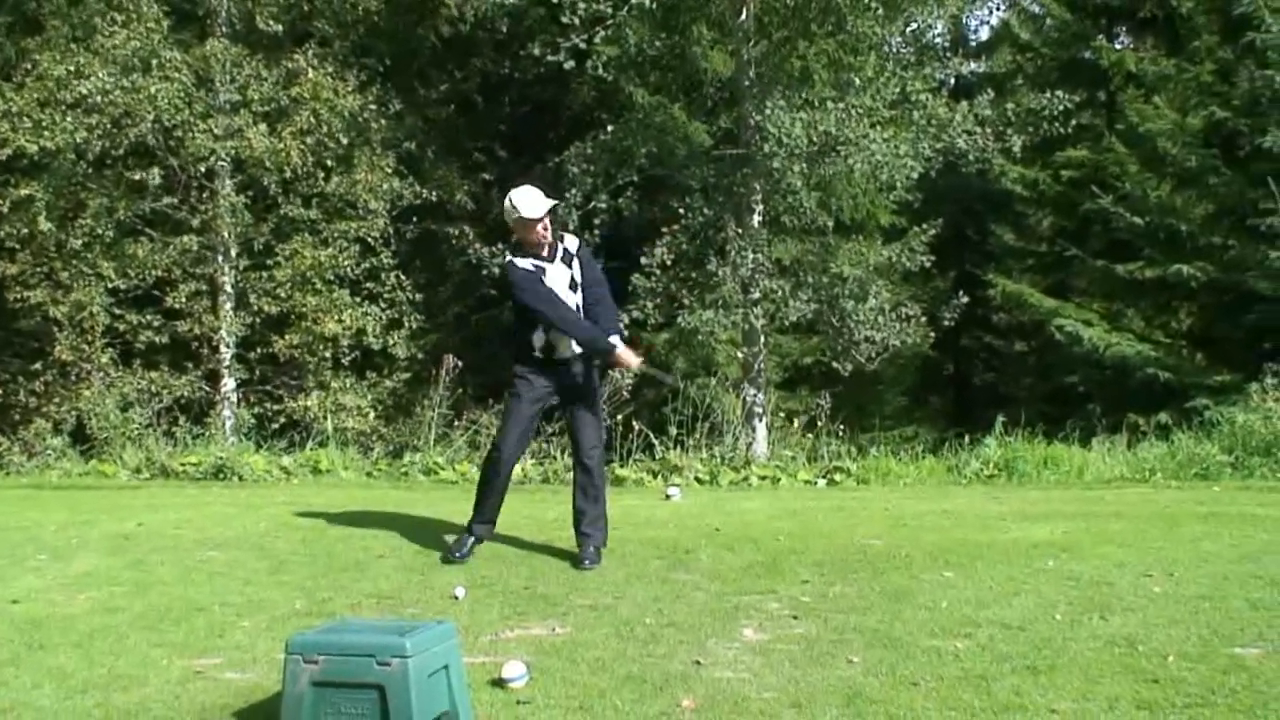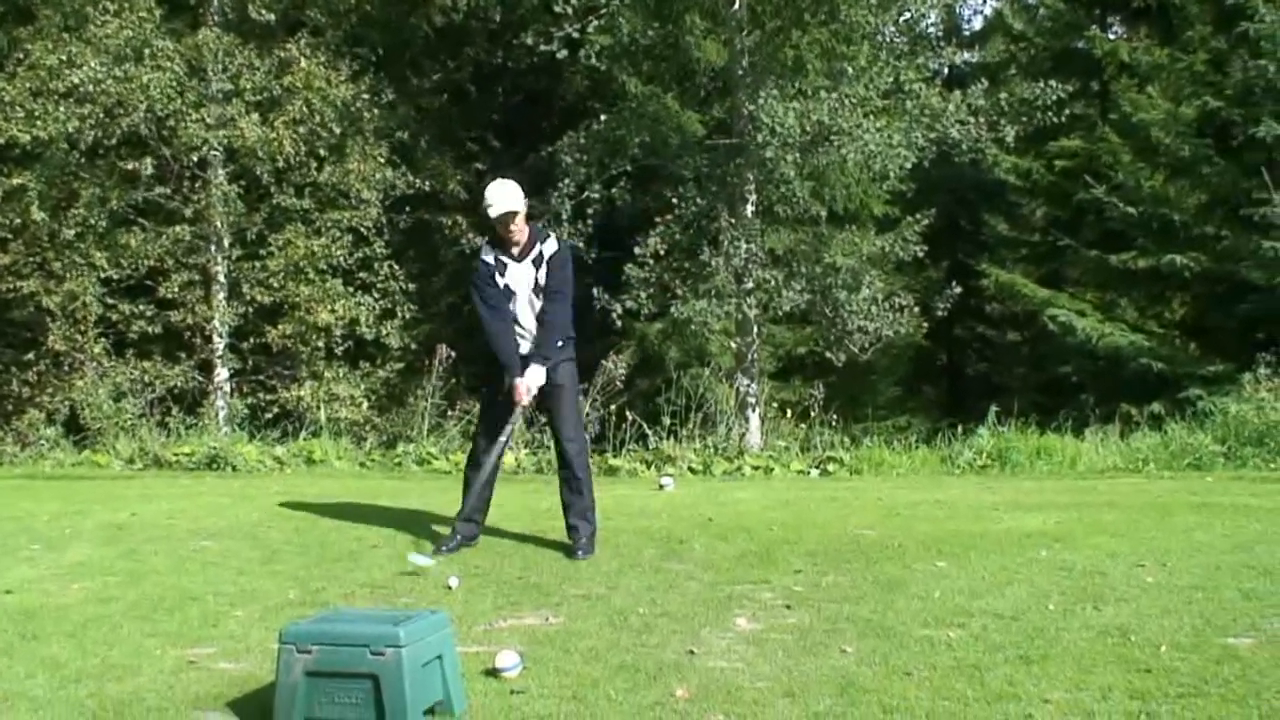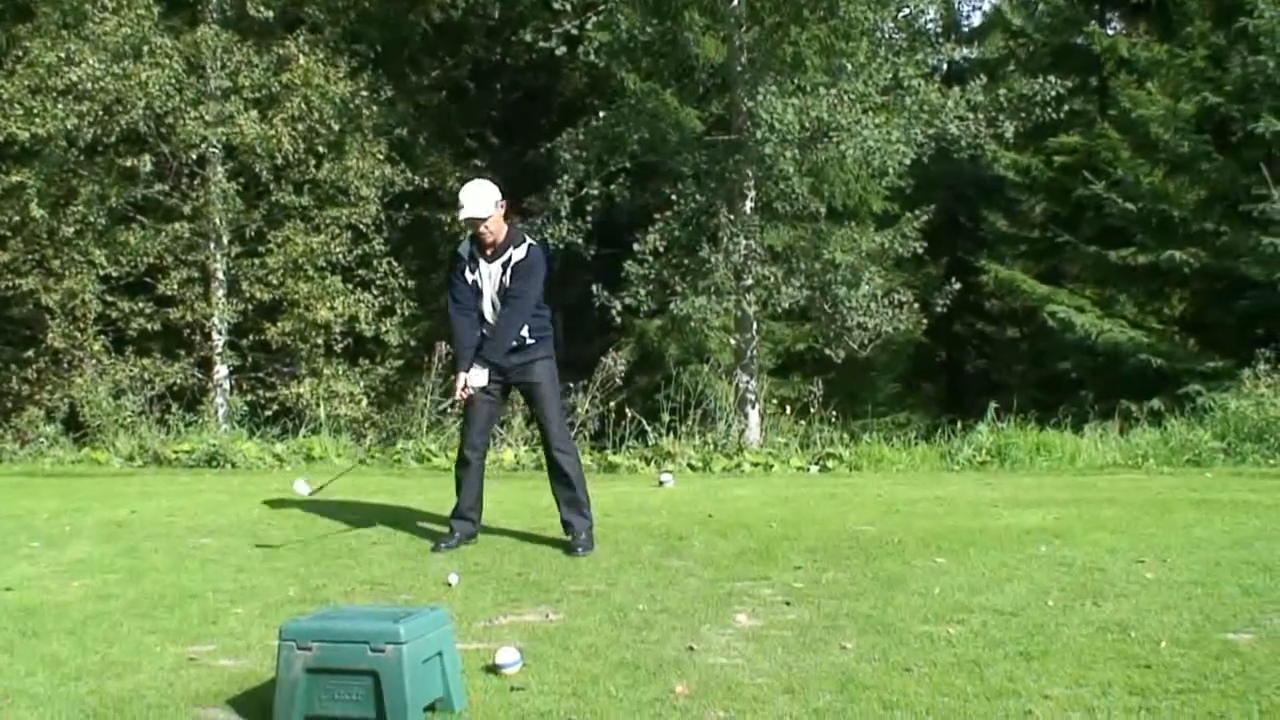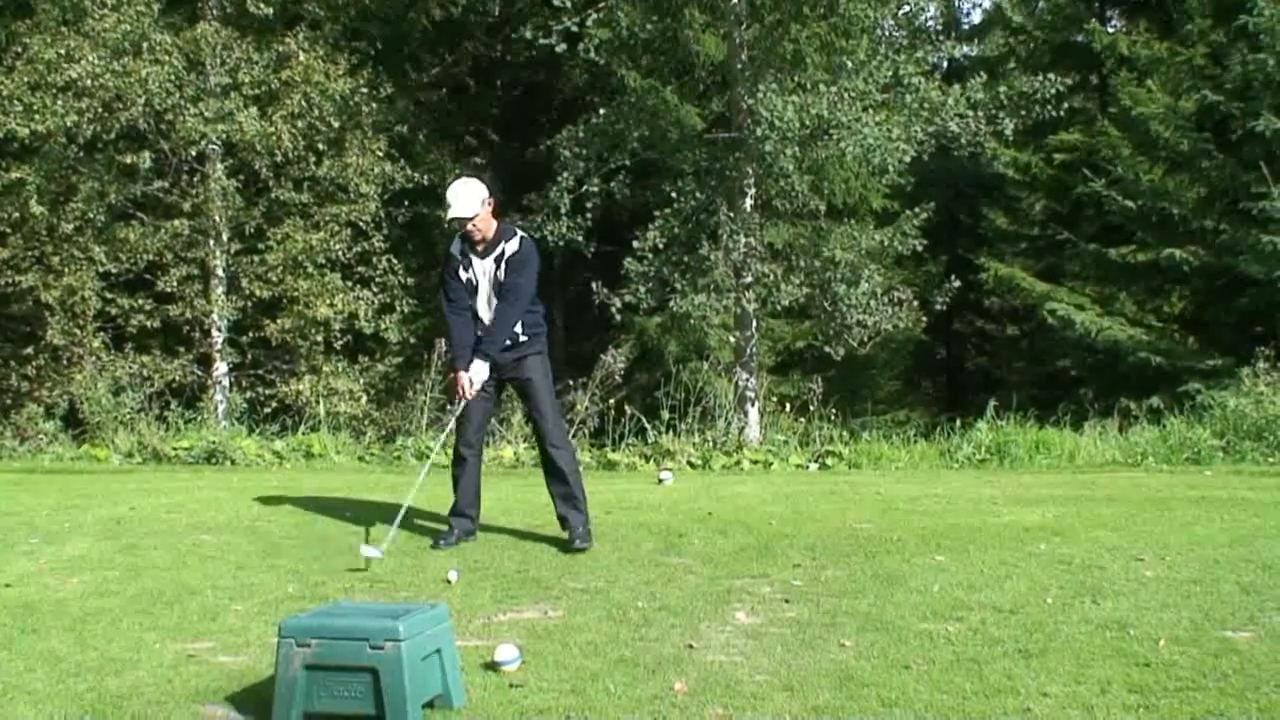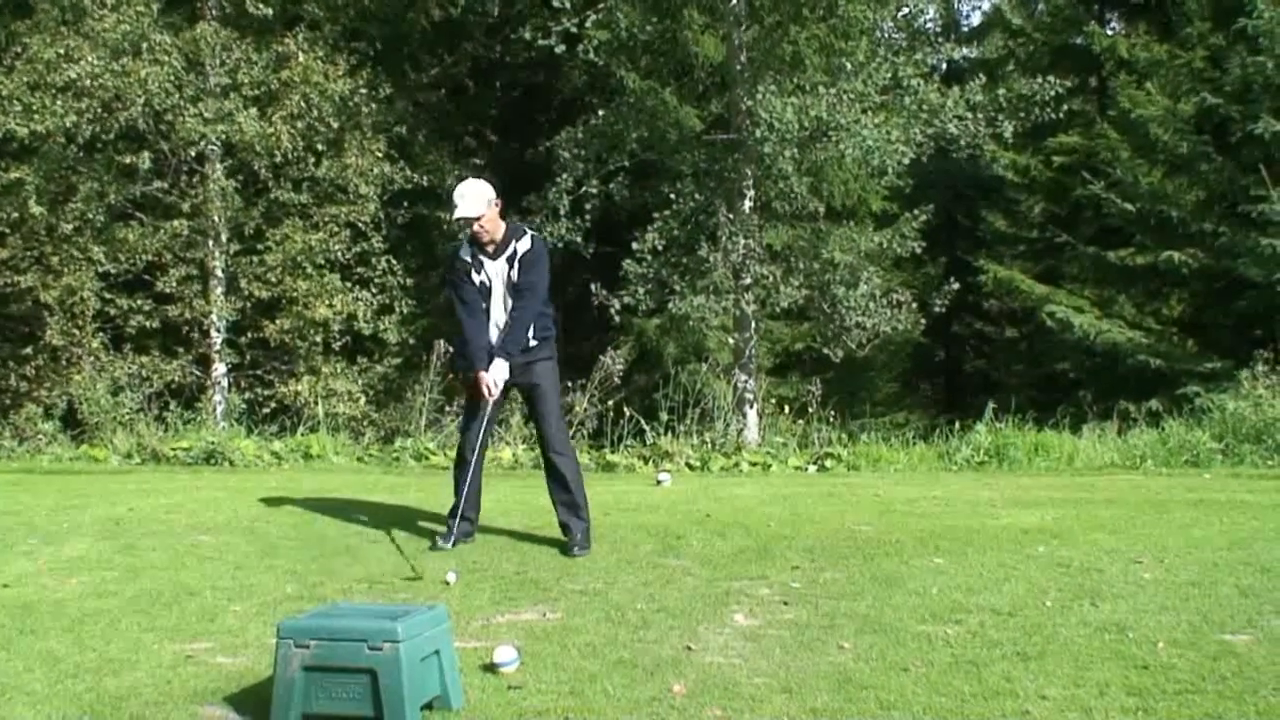
dt=0.2s
person 1, frame 1
left shoulder: (573, 248)
right shoulder: (516, 270)
left elbow: (598, 297)
right elbow: (557, 316)
left wrist: (614, 341)
right wrist: (610, 347)
left hip: (581, 364)
right hip: (534, 368)
left knee: (590, 453)
right knee: (504, 450)
left ankle: (591, 540)
right ankle: (477, 532)
person 1, frame 2
left shoulder: (552, 250)
right shoulder: (487, 260)
left elbow: (558, 310)
right elbow: (494, 322)
left wrist: (538, 366)
right wrist: (516, 374)
left hip: (554, 357)
right hip: (507, 361)
left knee: (571, 442)
right knee: (485, 442)
left ankle: (582, 529)
right ankle: (468, 525)
person 1, frame 3
left shoulder: (528, 254)
right shoulder: (465, 255)
left elbow: (513, 315)
right elbow: (462, 314)
left wrist: (481, 366)
right wrist: (463, 366)
left hip: (532, 354)
right hip: (485, 358)
left knee: (556, 436)
right knee: (472, 441)
left ankle: (579, 526)
right ankle: (465, 523)
person 1, frame 4
left shoulder: (520, 247)
right shoulder: (456, 254)
left elbow: (511, 308)
right elbow: (457, 313)
left wrist: (483, 361)
right wrist: (461, 366)
left hip: (525, 350)
right hip: (477, 356)
left knee: (550, 431)
right knee: (468, 436)
left ankle: (576, 521)
right ankle: (462, 520)
person 1, frame 5
left shoulder: (530, 246)
right shoulder: (464, 259)
left elbow: (527, 308)
right elbow: (469, 316)
left wrist: (504, 361)
right wrist: (480, 368)
left hip: (534, 354)
right hip: (487, 359)
left knee: (554, 439)
right knee: (470, 439)
left ankle: (576, 526)
right ankle: (461, 522)
